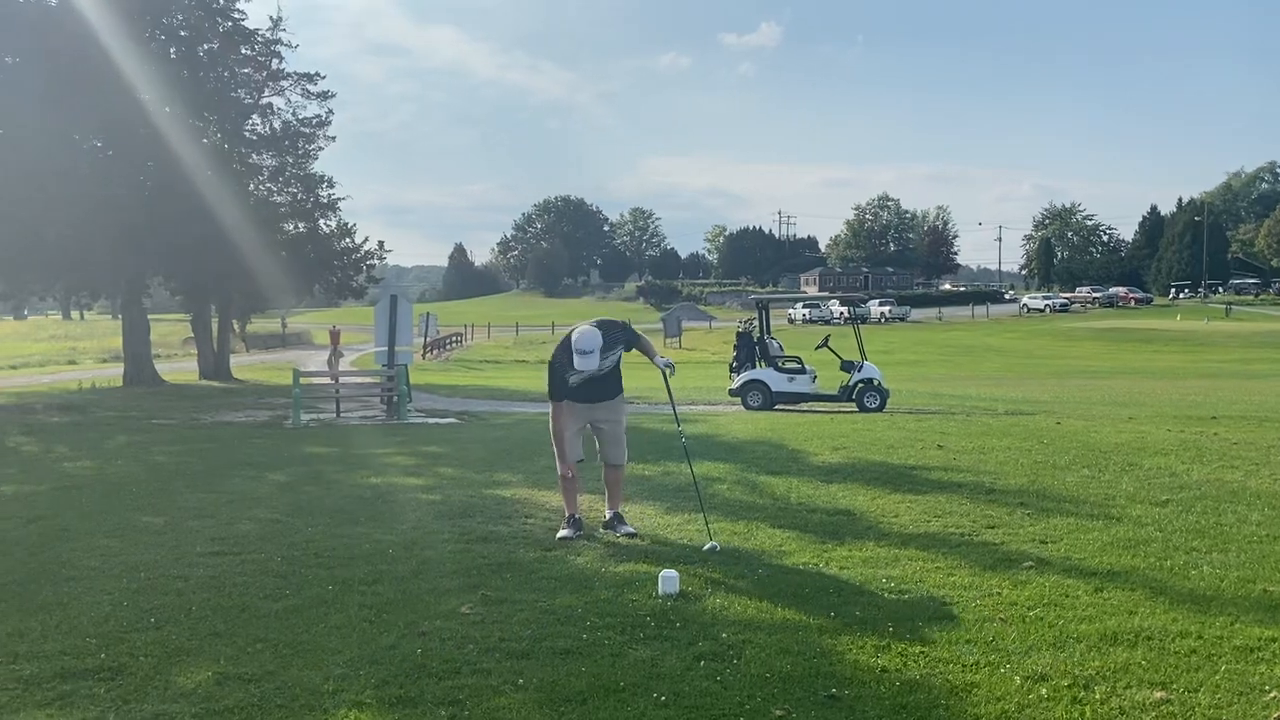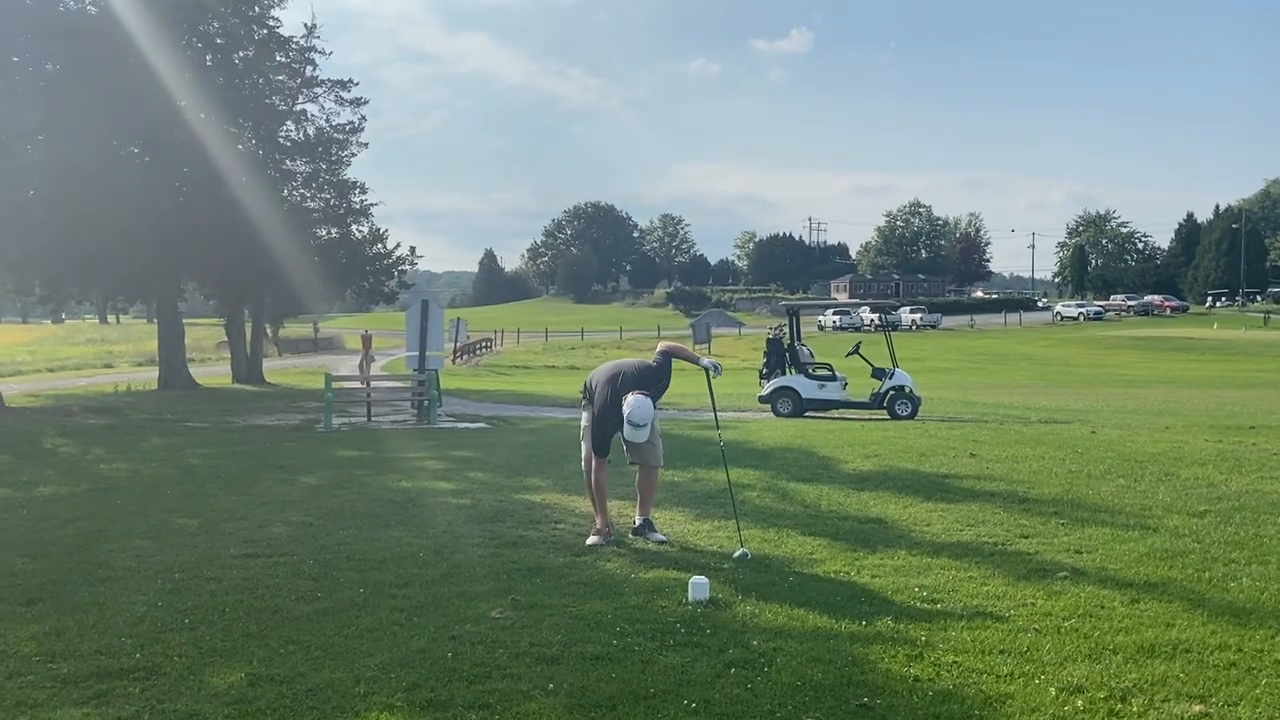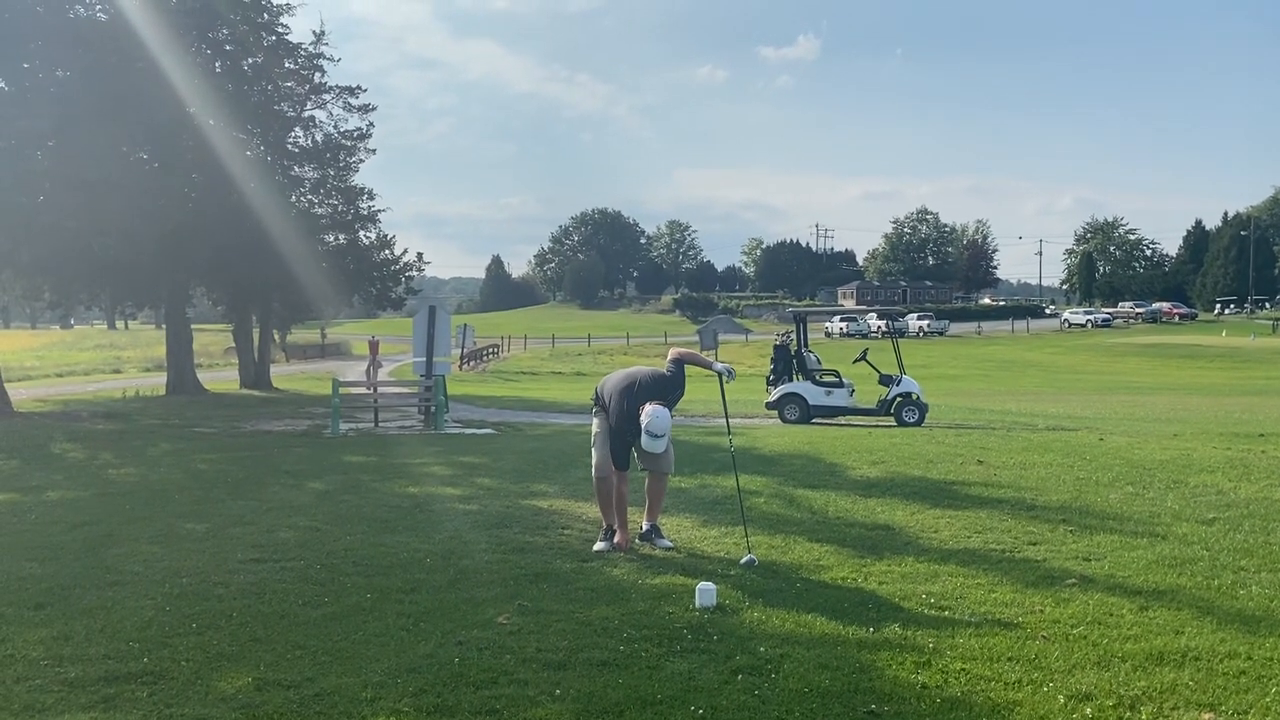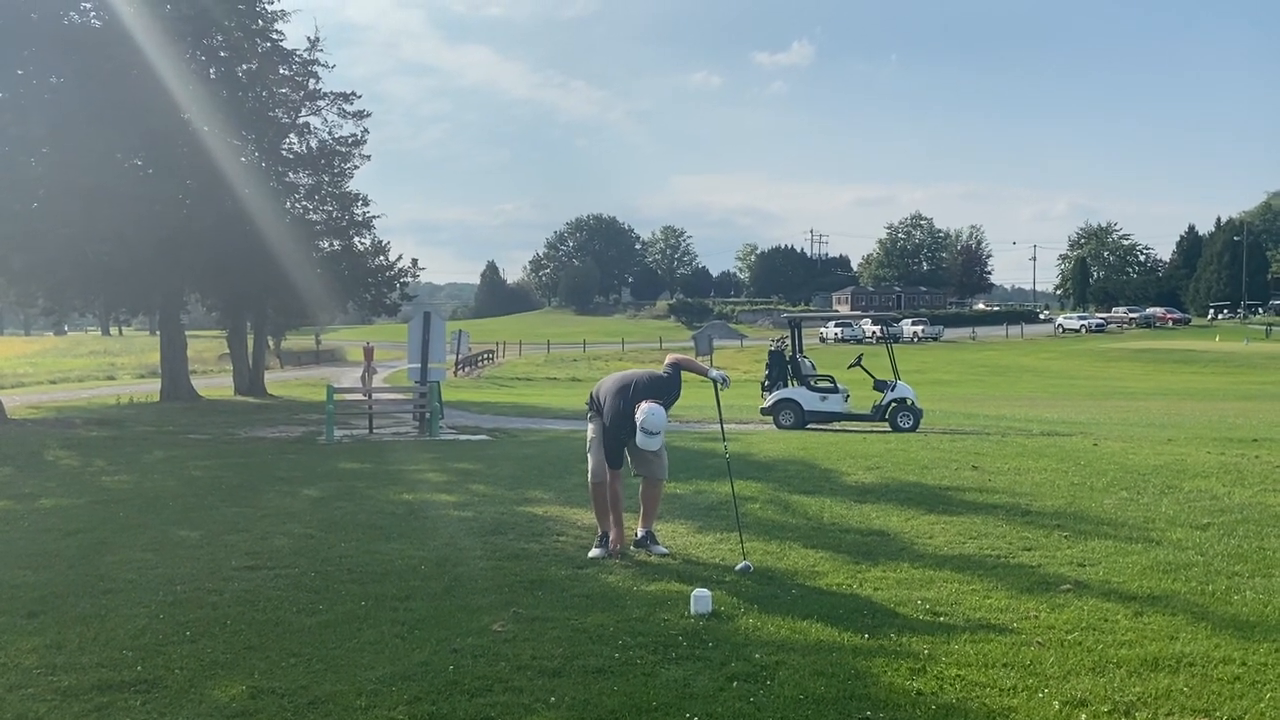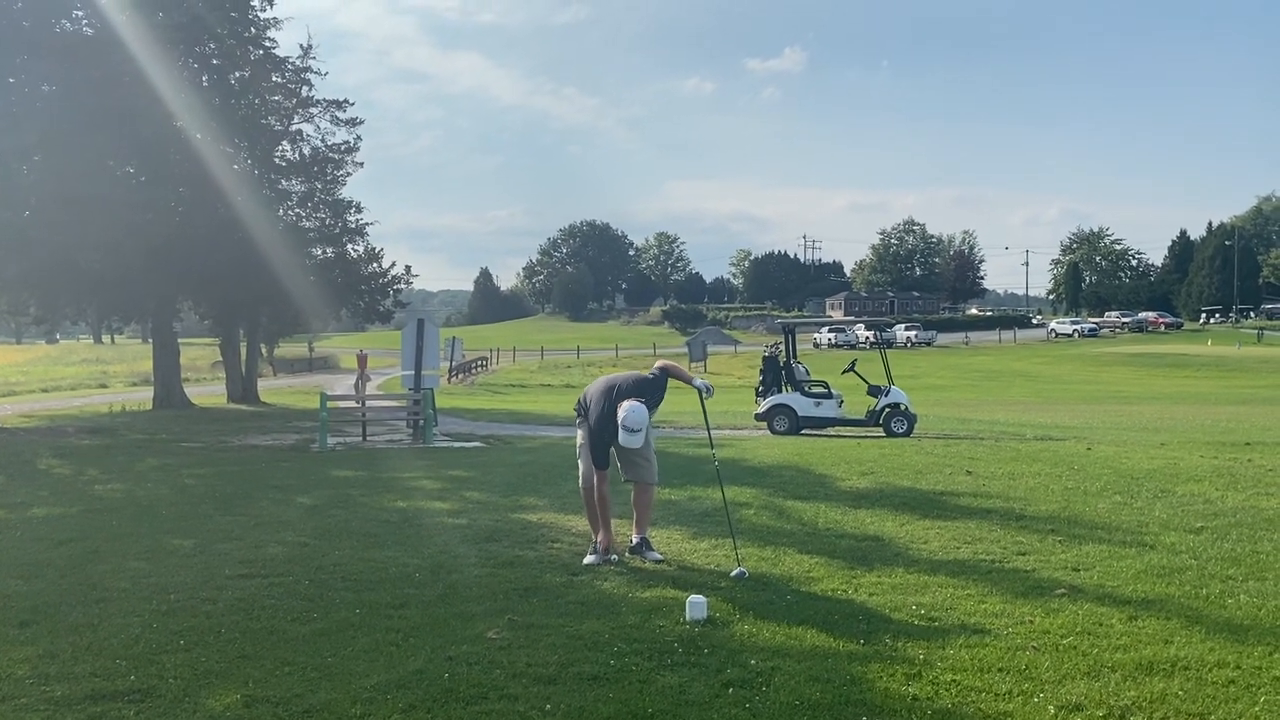
dt=1s
person 1, frame 1
left shoulder: (615, 331)
right shoulder: (560, 359)
left elbow: (638, 338)
right elbow: (557, 412)
left wrist: (656, 357)
right wrist: (562, 460)
left hip: (610, 399)
right hip: (572, 402)
left knee: (615, 457)
right knee: (569, 458)
left ankle: (613, 515)
right ankle: (572, 518)
person 1, frame 2
left shoulder: (657, 377)
right shoulder: (605, 415)
left elbow: (664, 346)
right elbow: (599, 467)
left wrist: (700, 360)
right wrist: (603, 516)
left hip: (640, 404)
right hip: (596, 401)
left knee: (652, 458)
right knee: (590, 462)
left ankle: (642, 521)
right ankle: (600, 523)
person 1, frame 3
left shoulder: (671, 387)
right shoulder: (622, 426)
left elbow: (675, 352)
right elbow: (621, 481)
left wrist: (713, 365)
right wrist: (623, 530)
left hip: (645, 398)
right hip: (607, 407)
left knee: (662, 465)
right knee: (602, 468)
left ankle: (649, 527)
right ankle: (610, 528)
person 1, frame 4
left shoulder: (668, 388)
right shoulder: (616, 426)
left elbow: (673, 358)
right elbow: (614, 479)
left wrist: (709, 372)
right wrist: (617, 528)
right hip: (602, 412)
left knee: (656, 472)
right knee: (599, 474)
left ankle: (644, 533)
right ankle: (605, 535)
person 1, frame 5
left shoulder: (651, 388)
right shoulder: (600, 426)
left elbow: (663, 365)
right elbow: (601, 482)
left wrist: (694, 381)
right wrist: (605, 531)
left hip: (635, 419)
right hip: (591, 419)
left knee: (646, 476)
right knee: (589, 479)
left ankle: (639, 539)
right ankle: (600, 542)
